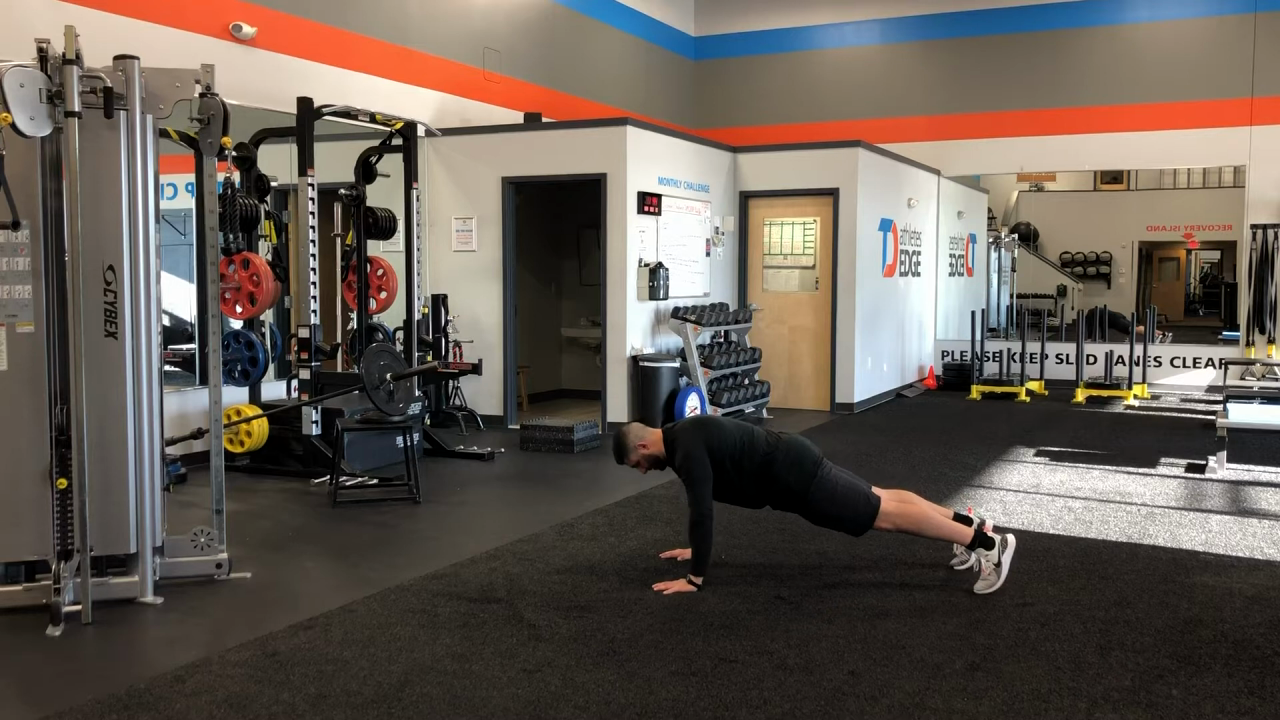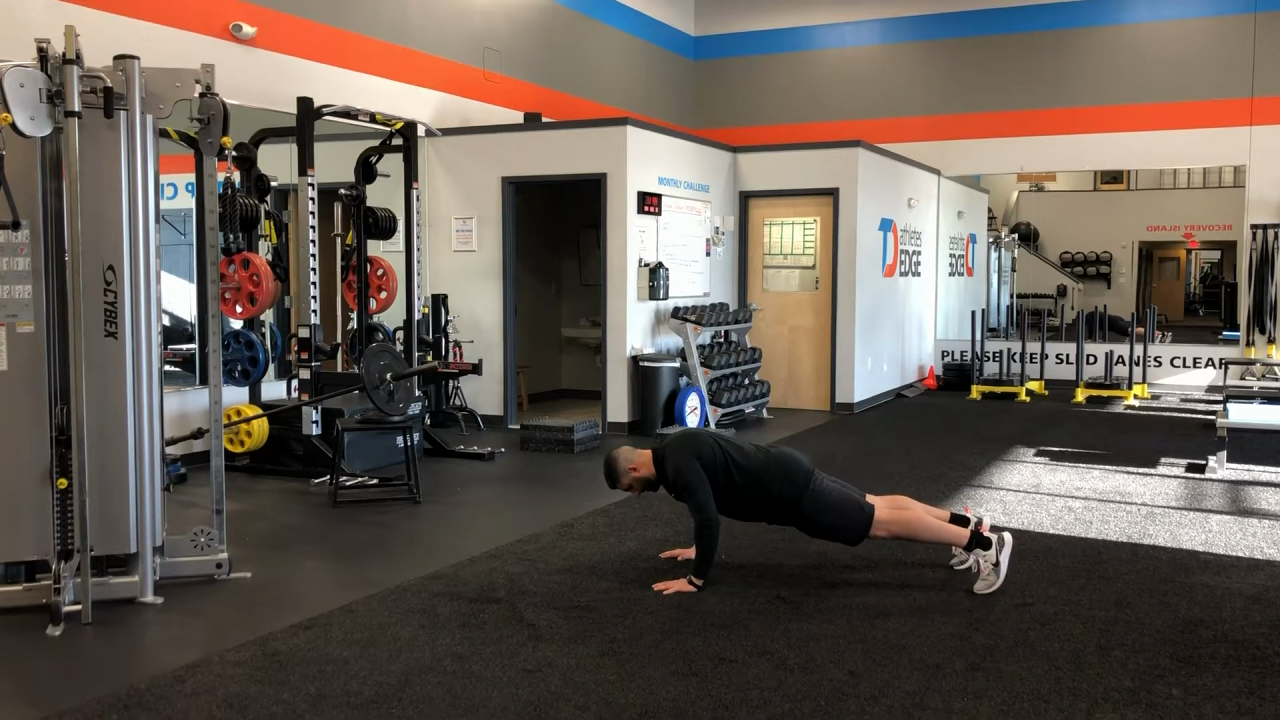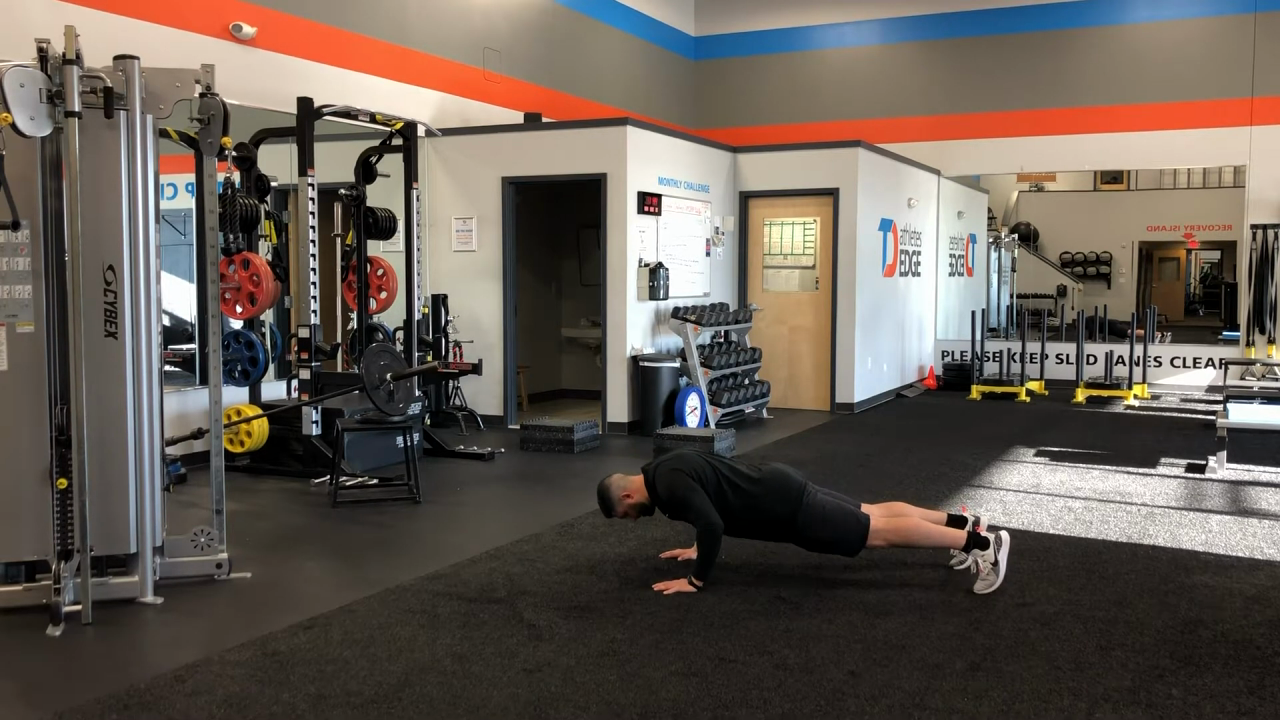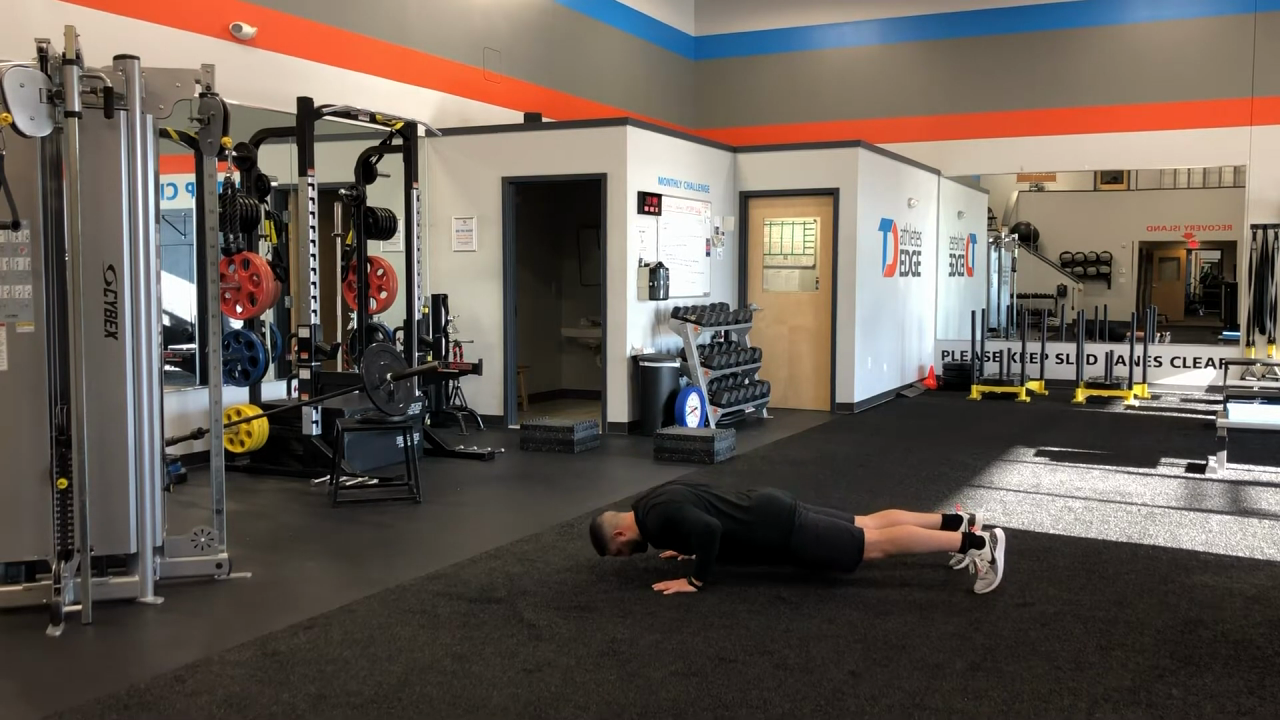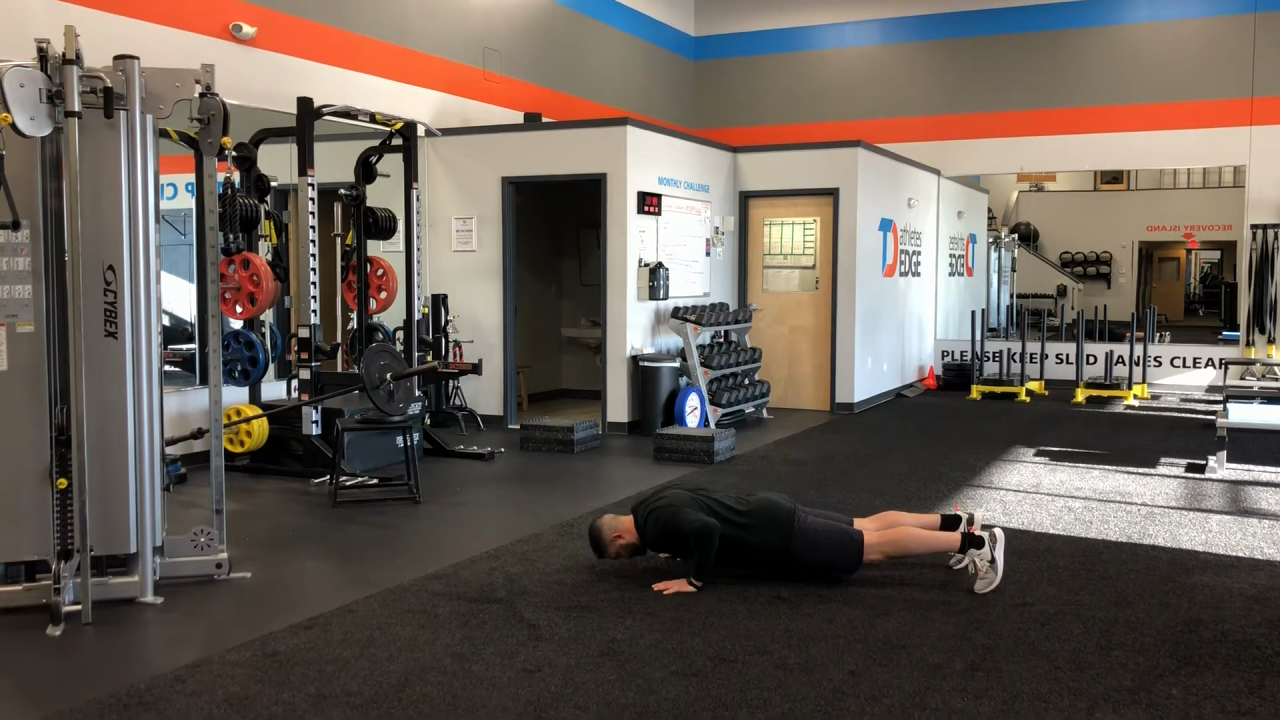
dt=1s
person 1, frame 1
left shoulder: (687, 449)
right shoulder: (685, 435)
left elbow: (702, 511)
right elbow: (702, 508)
left wrist: (695, 577)
right wrist: (696, 548)
left hip: (794, 476)
right hip: (792, 463)
left knee: (884, 514)
right knee: (881, 498)
left ankle: (987, 543)
right ankle: (968, 524)
person 1, frame 2
left shoulder: (678, 464)
right shoulder: (676, 450)
left elbow: (708, 517)
right elbow: (709, 506)
left wrist: (696, 579)
right wrist: (698, 548)
left hip: (789, 491)
right hip: (786, 474)
left knee: (880, 522)
right knee: (876, 505)
left ankle: (984, 543)
right ankle: (964, 522)
person 1, frame 3
left shoulder: (669, 484)
right shoulder: (667, 470)
left elbow: (712, 525)
left wrist: (697, 579)
right wrist: (698, 549)
left hip: (785, 508)
right hip: (779, 488)
left knee: (879, 533)
right knee: (873, 514)
left ankle: (982, 543)
right ankle: (961, 523)
person 1, frame 4
left shoulder: (658, 517)
right shoulder: (658, 501)
left elbow: (711, 529)
left wrist: (696, 581)
right wrist: (693, 548)
left hip: (779, 532)
right hip: (770, 509)
left knee: (875, 545)
right knee: (868, 524)
left ankle: (978, 543)
right ankle: (957, 522)
person 1, frame 5
left shoulder: (656, 522)
right shoulder: (659, 502)
left elbow: (707, 530)
left wrist: (695, 580)
right wrist: (689, 549)
left hip: (778, 536)
right hip: (769, 513)
left knee: (874, 548)
right knee: (867, 527)
left ankle: (977, 543)
right ankle: (956, 523)
